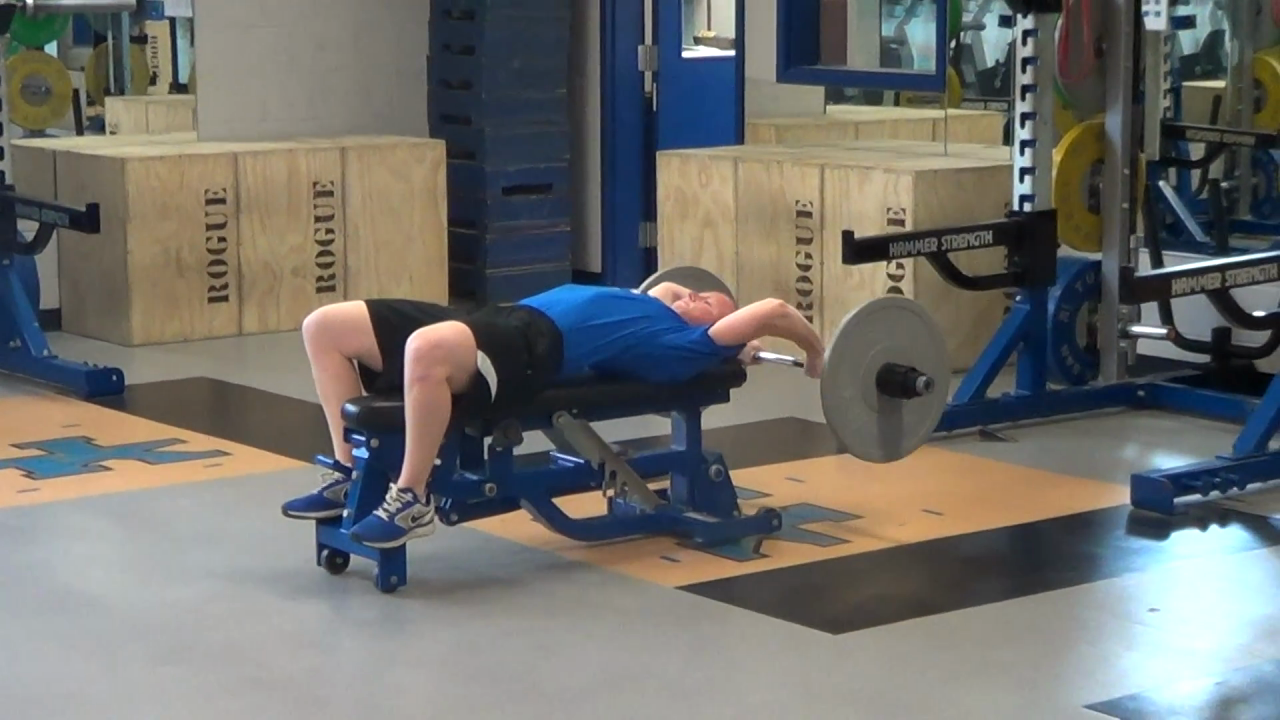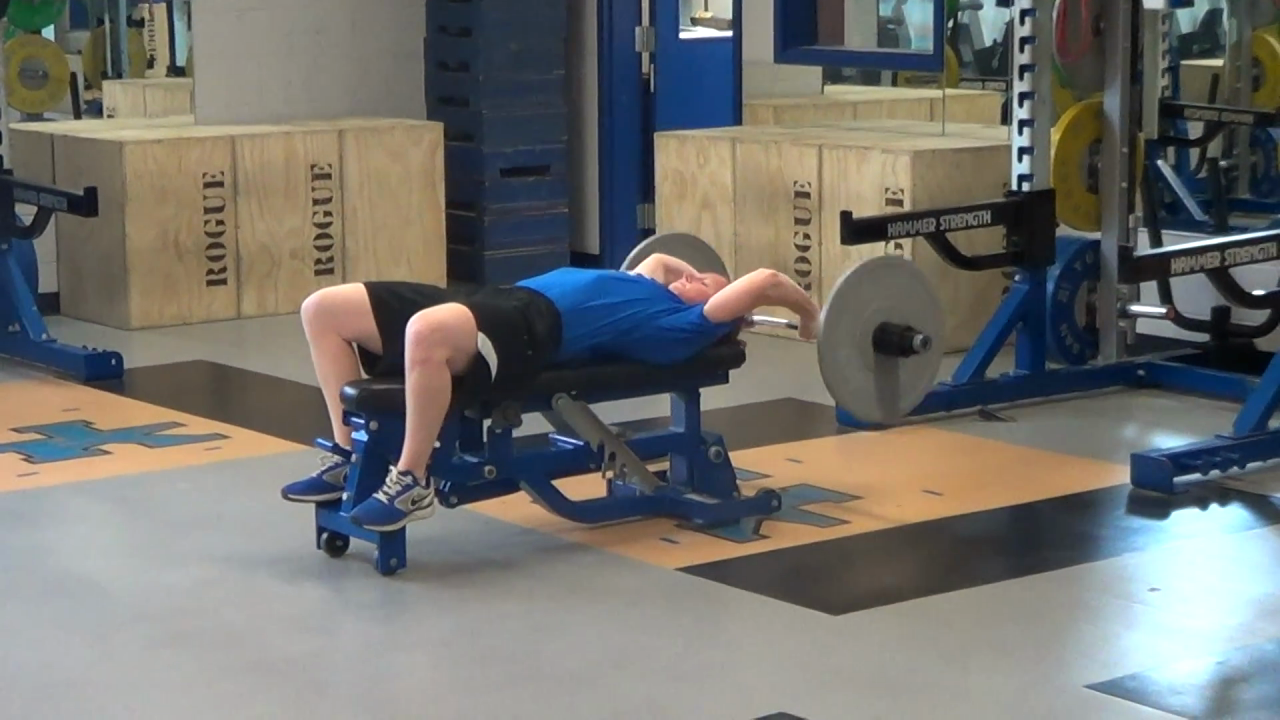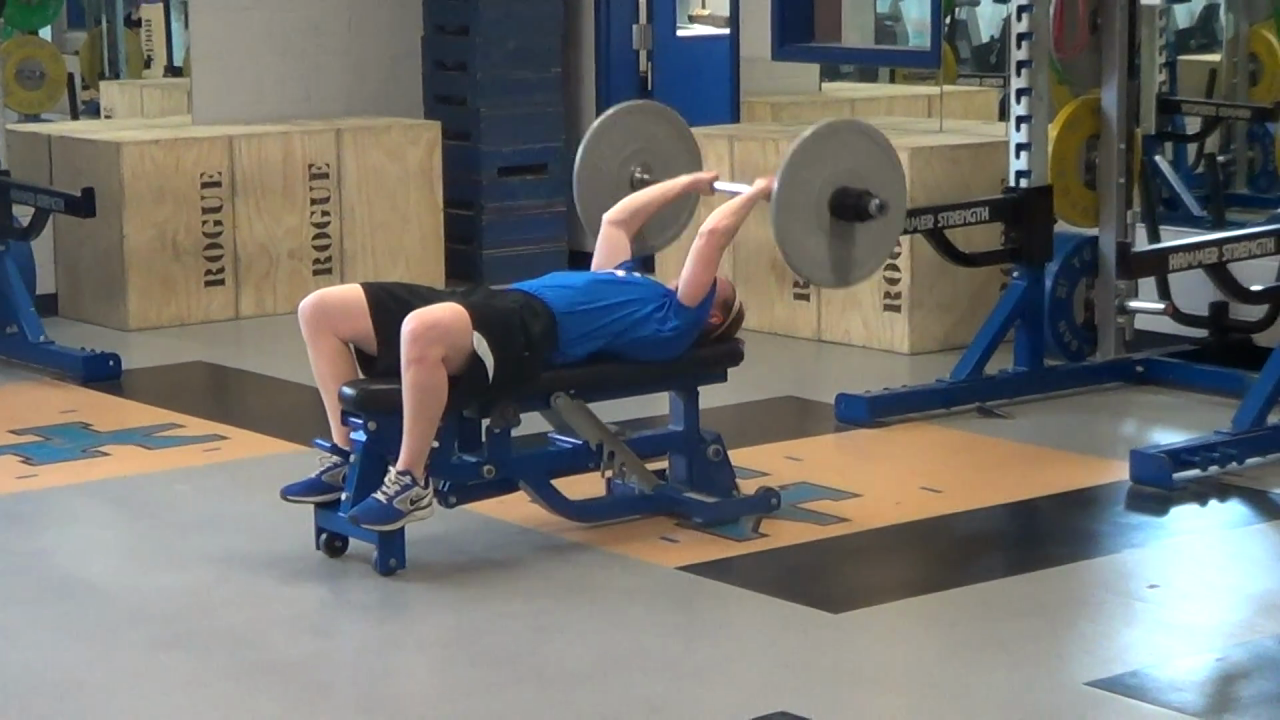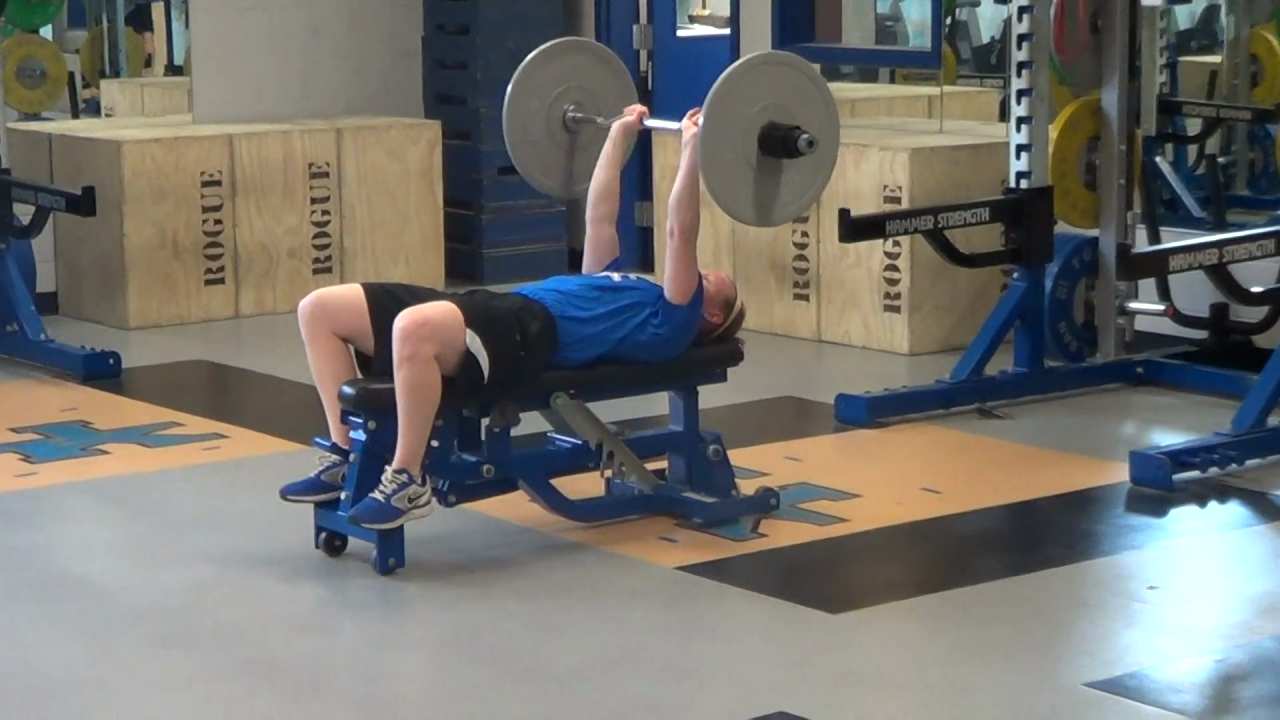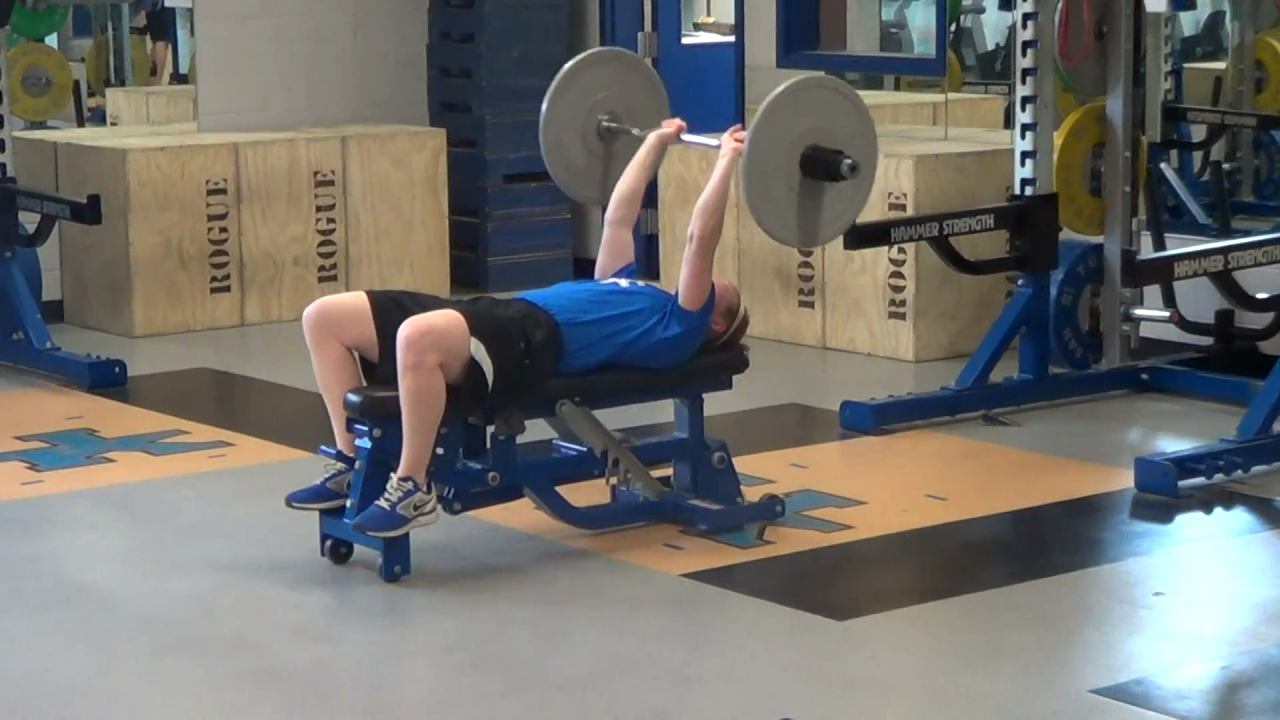
dt=0.5s
person 1, frame 1
left shoulder: (687, 345)
right shoulder: (657, 317)
left elbow: (771, 310)
right elbow: (665, 287)
left wrist: (817, 351)
left hip: (538, 344)
right hip: (502, 319)
left knee: (426, 350)
right knee: (324, 326)
left ankle: (411, 498)
right ankle: (349, 473)
person 1, frame 2
left shoulder: (682, 326)
right shoulder: (651, 298)
left elbow: (764, 280)
right elbow: (660, 261)
left wrist: (809, 312)
left hip: (535, 325)
right hip: (501, 300)
left knee: (426, 331)
right knee: (323, 309)
left ankle: (411, 481)
right ankle: (349, 456)
person 1, frame 3
left shoulder: (679, 320)
right shoulder: (632, 288)
left elbow: (712, 237)
right elbow: (616, 221)
left wrist: (758, 192)
right wrist: (691, 182)
left hip: (533, 330)
left knee: (420, 328)
right knee: (320, 309)
left ankle: (408, 482)
right ankle: (346, 458)
person 1, frame 4
left shoulder: (672, 324)
right shoulder: (625, 289)
left elbow: (681, 234)
right elbow: (600, 219)
left wrist: (691, 148)
right wrist: (620, 135)
left hip: (528, 333)
right hip: (495, 307)
left knee: (415, 329)
right knee: (319, 309)
left ankle: (407, 482)
right ankle: (346, 456)
person 1, frame 5
left shoulder: (679, 330)
right shoulder: (628, 291)
left elbow: (701, 240)
right elbow: (617, 218)
left wrist: (727, 160)
right wrist: (655, 143)
left hip: (534, 340)
right hip: (499, 314)
left knee: (418, 339)
right knee: (323, 317)
left ankle: (413, 490)
right ankle: (351, 465)
